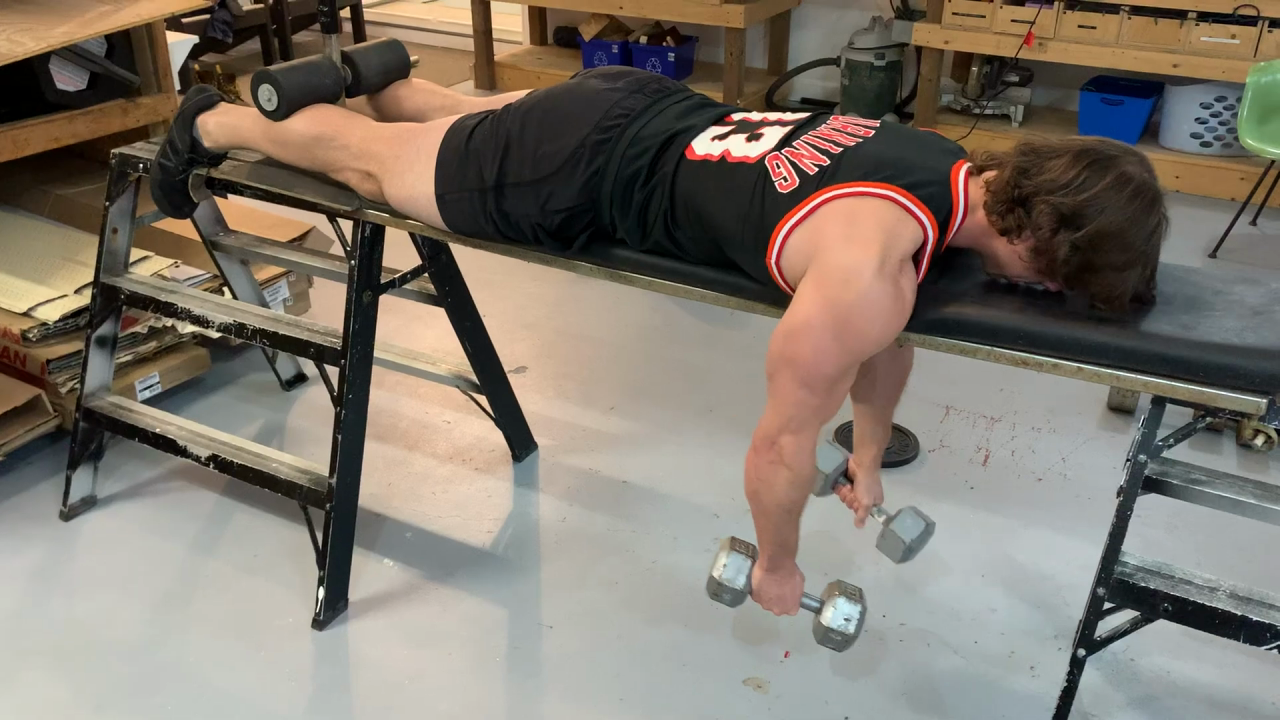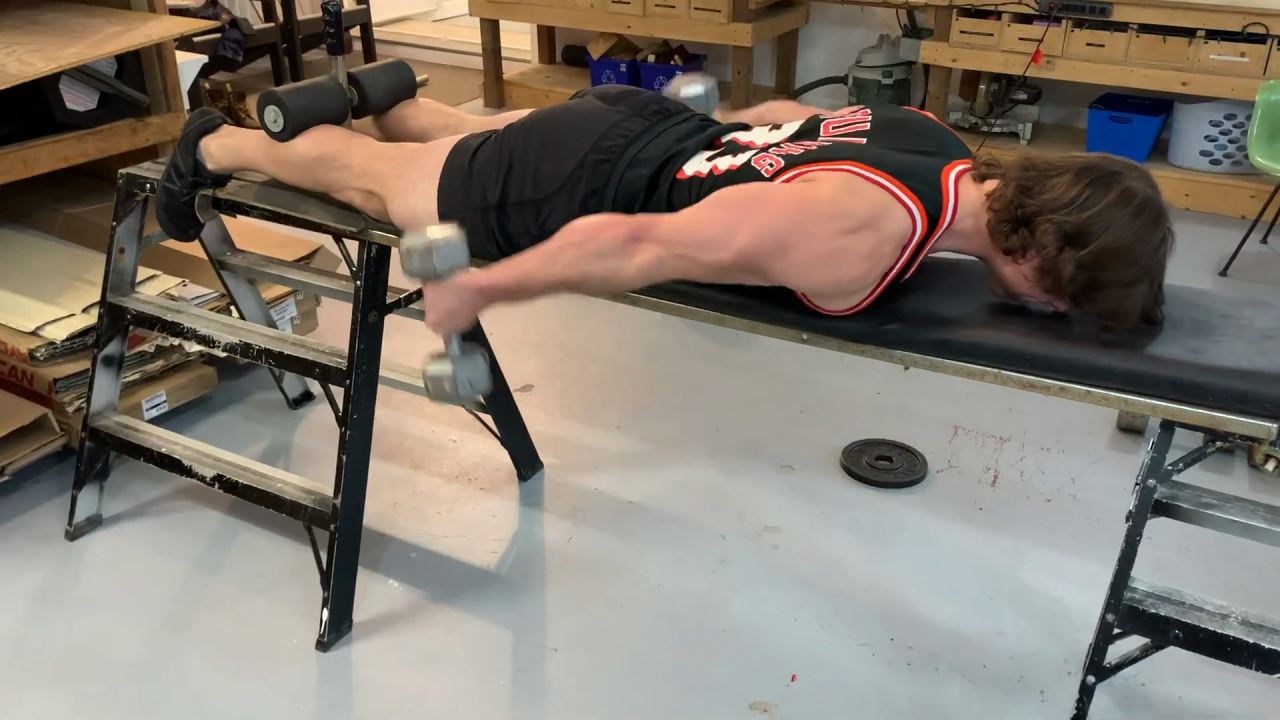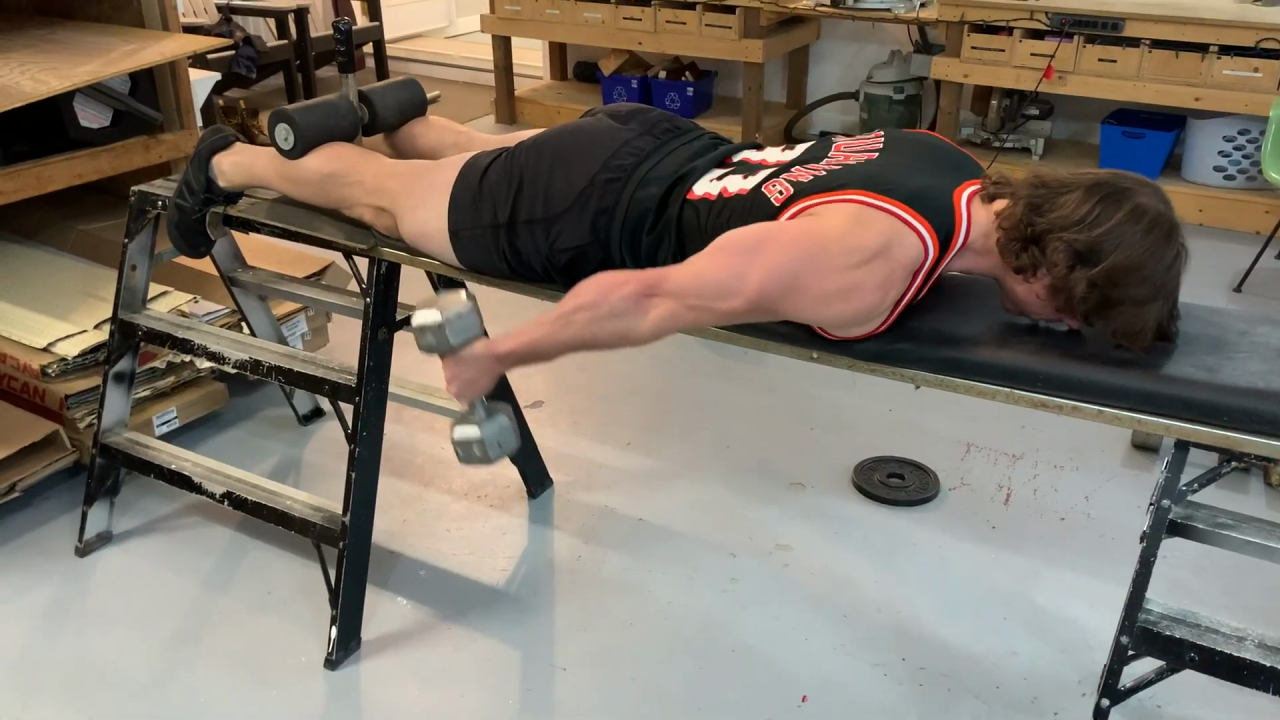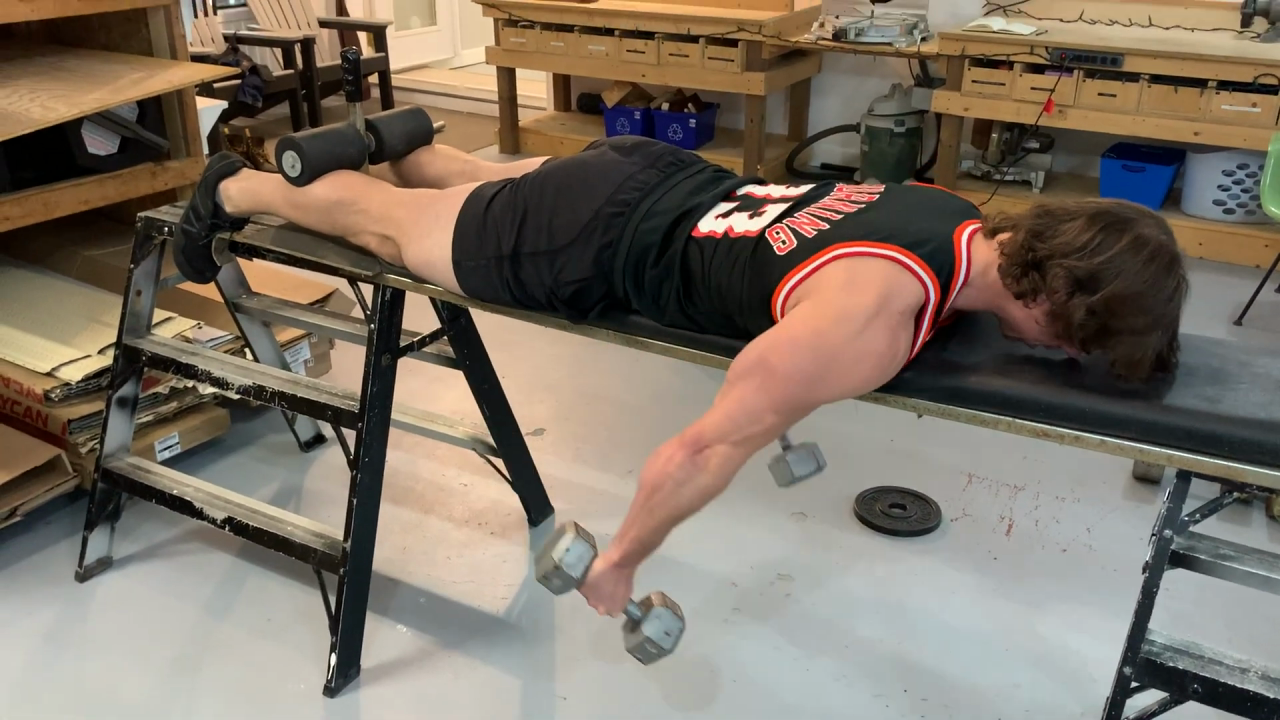
dt=0.7s
person 1, frame 1
left shoulder: (948, 166)
right shoulder: (867, 268)
left elbow: (883, 333)
right elbow: (780, 442)
left wrist: (871, 457)
right wrist: (777, 566)
left hip: (633, 111)
right hip: (578, 176)
left knee: (450, 109)
right knee: (370, 159)
right ankle: (214, 123)
person 1, frame 2
left shoulder: (934, 144)
right shoulder: (859, 242)
right elbow: (633, 244)
right wrist: (471, 290)
left hip: (635, 128)
right hip: (583, 179)
left knee: (457, 134)
right knee: (375, 182)
right ankle: (216, 149)
person 1, frame 3
left shoulder: (954, 165)
right shoulder: (871, 267)
right elbow: (647, 300)
right wrist: (491, 357)
left hip: (646, 145)
right hip: (594, 211)
left knee: (473, 146)
right knee: (386, 197)
right ankle: (230, 164)
person 1, frame 4
left shoulder: (957, 218)
right shoulder: (874, 321)
right elbow: (707, 446)
left wrist: (791, 390)
right wrist: (618, 563)
left hip: (649, 176)
right hip: (593, 244)
left knee: (479, 177)
right knee: (386, 225)
right ankle: (235, 189)
